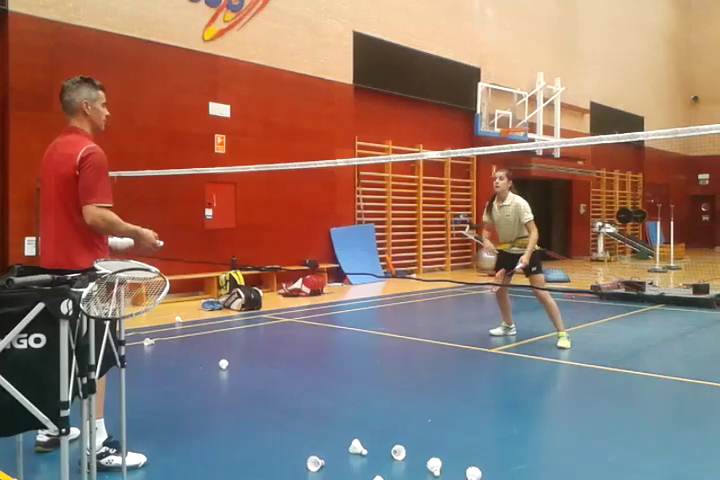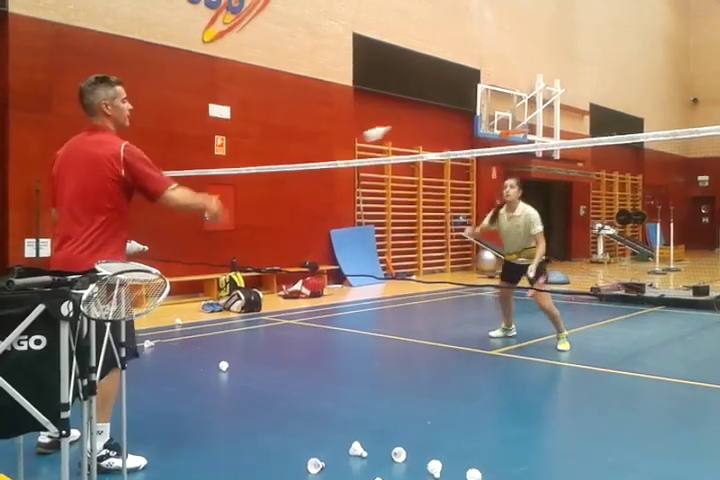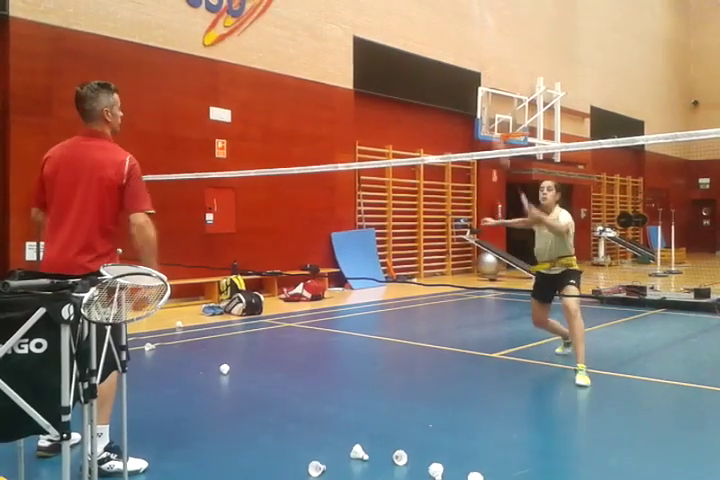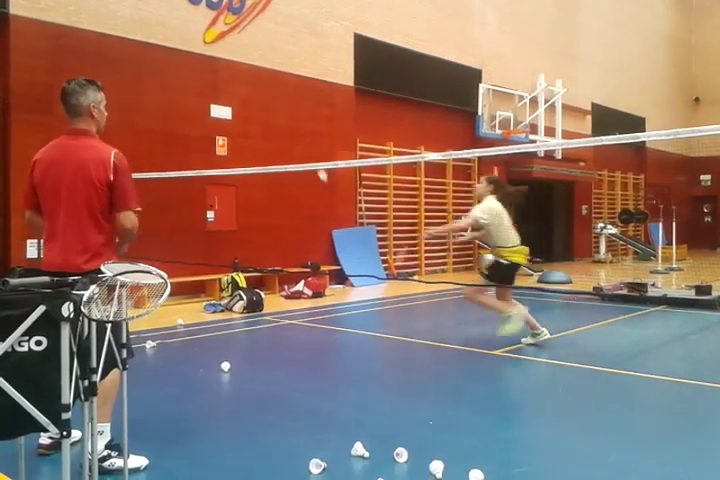
dt=0.7s
person 1, frame 1
left shoulder: (53, 150)
right shoulder: (89, 153)
right elbow: (94, 216)
left wrist: (112, 239)
right wrist: (137, 233)
left hip: (56, 267)
right hip: (83, 270)
left ankle: (49, 429)
right ankle: (99, 446)
person 1, frame 2
left shoulder: (64, 152)
right shoulder: (123, 152)
left elbow: (56, 213)
right elbow: (172, 195)
right wrist: (208, 204)
left hip: (62, 268)
right hip: (96, 271)
right knee: (111, 359)
left ankle: (49, 430)
right ankle: (101, 449)
person 1, frame 3
left shoulder: (54, 155)
right shoulder: (123, 162)
left elbow: (37, 214)
right elbow: (140, 224)
right wrist: (150, 273)
left hip: (55, 271)
right hip: (95, 274)
right knee: (106, 362)
left ankle: (50, 434)
right ankle: (101, 450)
person 1, frame 4
left shoulder: (43, 157)
right shoulder: (110, 158)
left elbow: (32, 217)
right elbow: (128, 224)
right wrist: (120, 245)
left hip: (55, 271)
right hip: (95, 272)
right knee: (109, 359)
left ankle: (51, 432)
right ankle: (102, 448)
person 2, frame 1
left shoulder: (519, 203)
right shoulder: (491, 205)
left elbow: (534, 232)
right elbow: (486, 228)
left wrist: (527, 254)
right wrist: (486, 240)
left hip: (526, 251)
right hip: (505, 251)
left knee: (541, 293)
right knee: (500, 289)
left ankle: (562, 334)
right ankle: (508, 325)
person 2, frame 2
left shoulder: (530, 214)
right shoulder: (498, 213)
left elbow: (541, 243)
right elbow: (481, 229)
left wrist: (534, 265)
right wrist: (471, 231)
left hip: (532, 261)
right hip: (511, 260)
left knee: (544, 304)
right knee: (503, 296)
left ankle: (562, 335)
right ankle: (508, 327)
person 2, frame 3
left shoulder: (564, 217)
right shoulder: (537, 216)
left elbow: (561, 229)
right elbow: (524, 222)
left wrist: (541, 217)
right wrist: (497, 222)
left hip: (566, 270)
right hip: (544, 272)
left knee: (572, 309)
right knee: (539, 321)
left ankle: (581, 368)
right ankle: (568, 337)
person 2, frame 4
left shoulder: (487, 207)
right shoulder: (494, 205)
left elbow: (464, 224)
left wrist: (435, 231)
right wrist: (468, 237)
left hip: (508, 258)
right hip: (512, 256)
left knee: (472, 294)
right knee: (502, 299)
left ankle: (512, 313)
right ankle: (538, 331)
